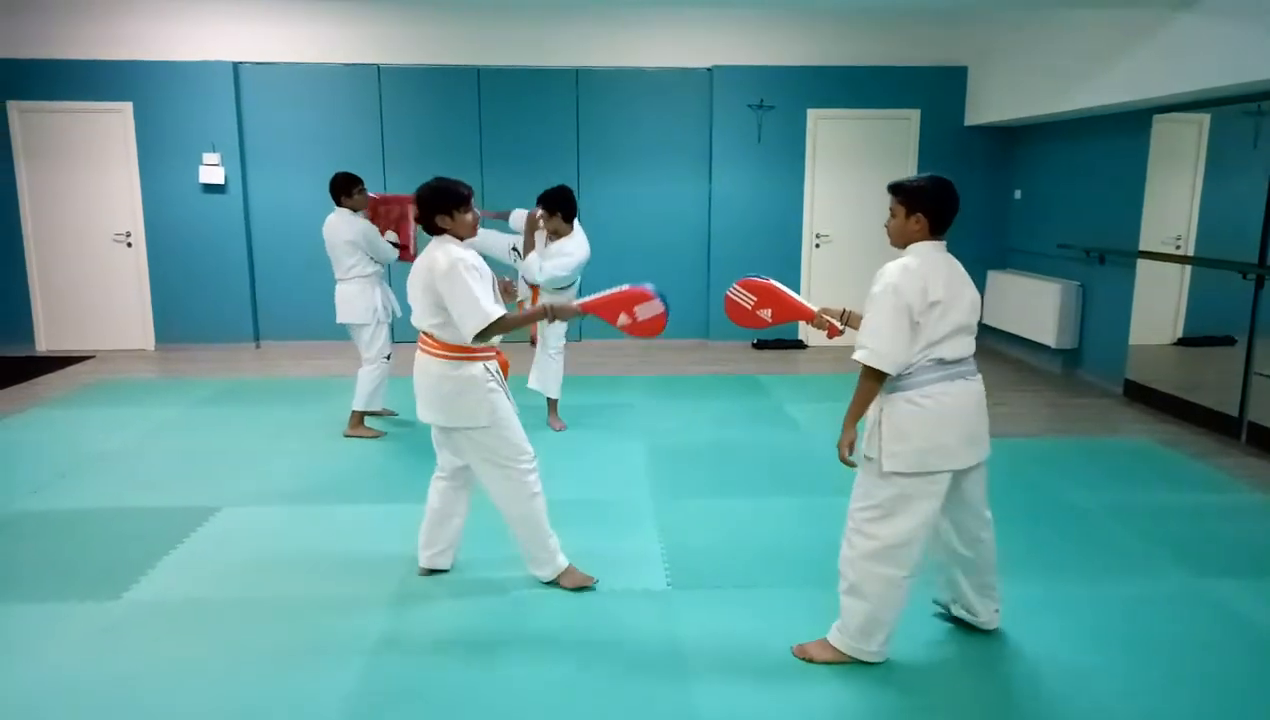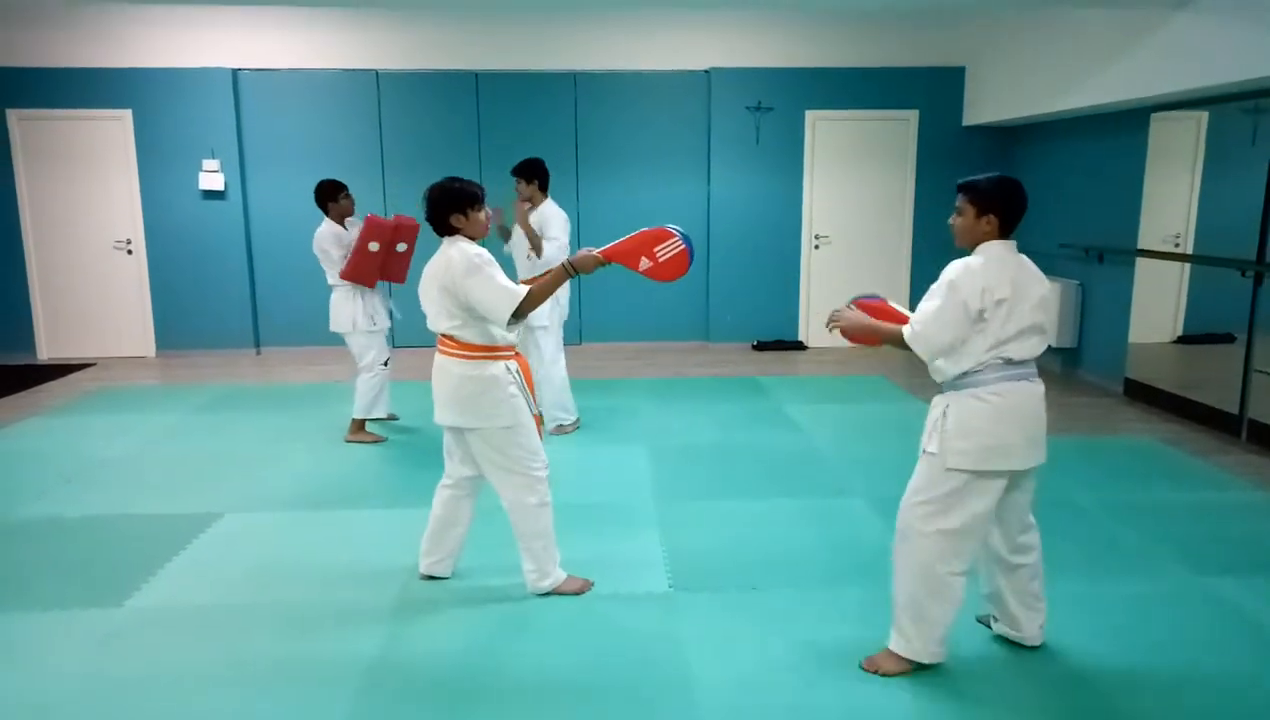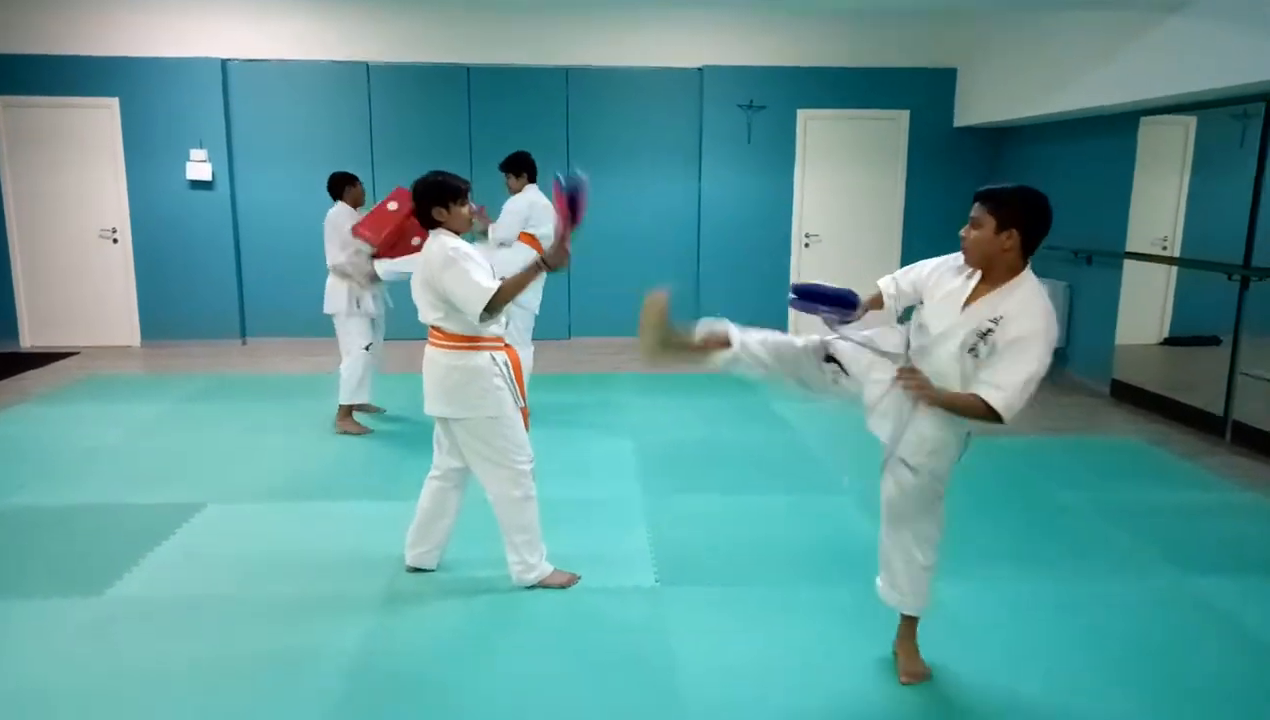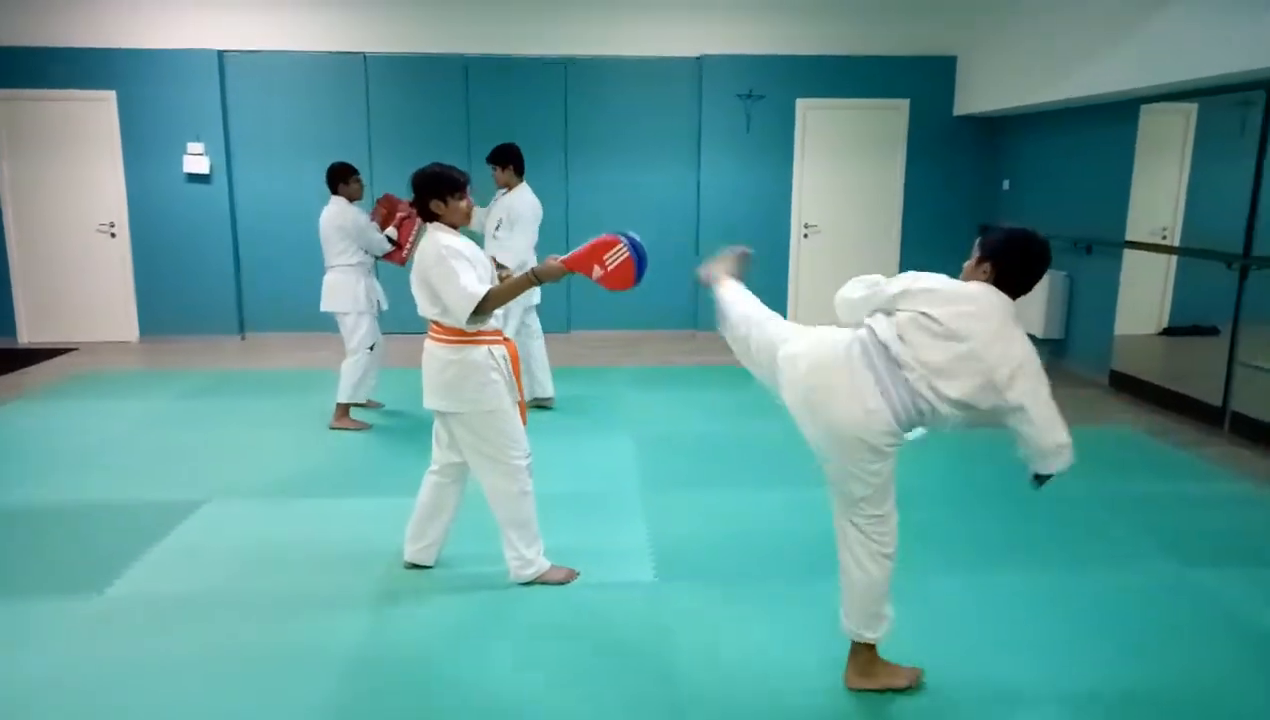
dt=0.7s
person 1, frame 1
left shoulder: (899, 275)
right shoulder: (954, 272)
left elbow: (880, 360)
left wrist: (851, 423)
right wrist: (846, 316)
left hip: (916, 415)
right hip: (963, 403)
left knee: (878, 528)
right knee: (967, 515)
left ankle: (855, 640)
right ankle: (977, 608)
person 1, frame 2
left shoulder: (966, 273)
right shoulder: (1029, 273)
left elbow: (924, 341)
left wrist: (857, 323)
right wrist: (921, 324)
left hip: (975, 415)
right hip: (1019, 407)
left knee: (927, 523)
right knee: (1012, 525)
left ankle: (913, 645)
right ankle: (1022, 623)
person 1, frame 3
left shoulder: (1030, 318)
right shoulder: (950, 268)
left elbow: (995, 408)
right elbow: (895, 286)
left wrist: (933, 395)
right wrist: (854, 308)
left hip: (933, 425)
right hip: (884, 365)
left knee: (914, 523)
right knee: (801, 353)
left ankle: (905, 638)
right ankle: (684, 341)
person 1, frame 4
left shoulder: (928, 286)
right shoulder: (1018, 360)
left elbow: (852, 300)
right elbow: (1050, 451)
right wrist: (1044, 474)
left hip: (820, 362)
right hip: (861, 424)
left knee: (767, 331)
right knee: (868, 533)
left ankle: (721, 277)
right ankle: (862, 662)
person 2, frame 1
left shoulder: (431, 258)
right shoulder: (456, 260)
right elbow: (482, 328)
left wrist: (496, 296)
right wrist: (546, 311)
left hip: (440, 372)
right hip: (464, 378)
left knee: (454, 468)
right knee: (515, 468)
left ankle: (433, 556)
right ankle: (551, 565)
person 2, frame 2
left shoulder: (440, 261)
right shoulder: (469, 258)
right elbow: (516, 309)
right wrist: (570, 267)
left hip: (456, 373)
right hip: (485, 379)
left knee: (461, 474)
right knee: (527, 475)
left ankle: (434, 561)
right ankle: (546, 574)
person 2, frame 3
left shoulder: (437, 252)
right shoulder: (448, 253)
right elbow: (488, 305)
right wrist: (543, 262)
left hip: (452, 363)
right hip: (476, 368)
left knee: (452, 465)
right knee: (515, 467)
left ankle: (423, 554)
right ankle: (531, 567)
person 2, frame 4
left shoulder: (443, 243)
right shoulder: (444, 248)
right elbow: (474, 307)
left wrist: (503, 283)
right wrist: (534, 276)
left hip: (455, 360)
right hip: (470, 365)
left knee: (450, 461)
right knee: (509, 462)
left ankle: (419, 549)
right ankle: (529, 563)
person 3, frame 1
left shoulder: (332, 221)
right shoulder: (359, 226)
right elbow: (388, 254)
left wrist: (381, 232)
right wrist: (396, 235)
left hip: (352, 292)
right hip: (365, 295)
left knee: (374, 354)
right knee: (377, 358)
left ankle: (370, 405)
right ankle: (355, 424)
person 3, frame 2
left shoulder: (354, 224)
right shoulder: (325, 235)
left hip: (366, 301)
right hip: (353, 304)
left knee: (377, 360)
right knee: (375, 365)
left ankle: (373, 410)
right ankle: (356, 429)
person 3, frame 3
left shoulder: (354, 215)
right shoulder: (339, 214)
left elbow: (371, 246)
right elbow: (361, 246)
left hip: (365, 286)
right hip: (348, 287)
left knee: (371, 346)
right knee: (358, 349)
left ankle: (358, 399)
right ankle: (343, 415)
person 3, frame 4
left shoulder: (330, 212)
right shoulder: (351, 213)
right elbow: (379, 246)
left wrist: (376, 222)
right wrist: (396, 223)
left hip: (344, 283)
right hip: (351, 285)
left knee: (370, 344)
right knee: (362, 349)
left ankle: (358, 396)
right ankle: (341, 415)
person 4, frame 1
left shoulder: (576, 251)
right shoulder: (548, 223)
left elbow: (534, 275)
right elbow: (519, 218)
left wrist: (528, 235)
right wrist: (485, 214)
left hip: (556, 293)
right hip: (530, 260)
left knee: (552, 346)
right knee: (478, 238)
left ankle: (552, 411)
person 4, frame 2
left shoulder: (553, 216)
right shoulder: (528, 213)
left elbow: (552, 257)
right elbow: (517, 246)
left wrist: (526, 228)
right wrist: (502, 230)
left hip: (547, 295)
left knee: (547, 361)
right knee: (528, 355)
left ankle: (565, 418)
person 4, frame 3
left shoulder: (522, 199)
right shoulder: (546, 205)
left elbow: (503, 235)
left wrist: (484, 228)
right wrist: (493, 226)
left hip: (515, 260)
right knee: (519, 340)
person 4, frame 4
left shoulder: (525, 201)
right shoulder: (505, 197)
left elbow: (521, 245)
right elbow: (482, 220)
left wrist: (496, 268)
left hip: (514, 275)
right hip: (506, 274)
right knee: (528, 335)
right ankle: (542, 393)
